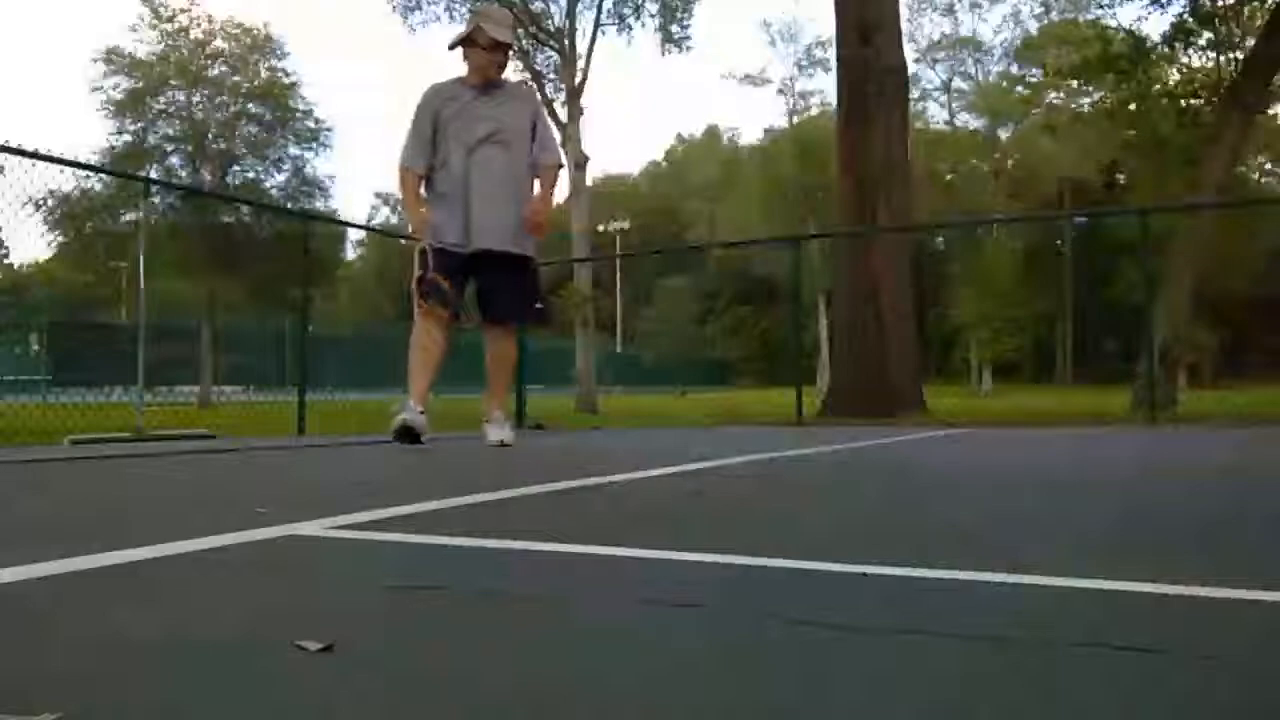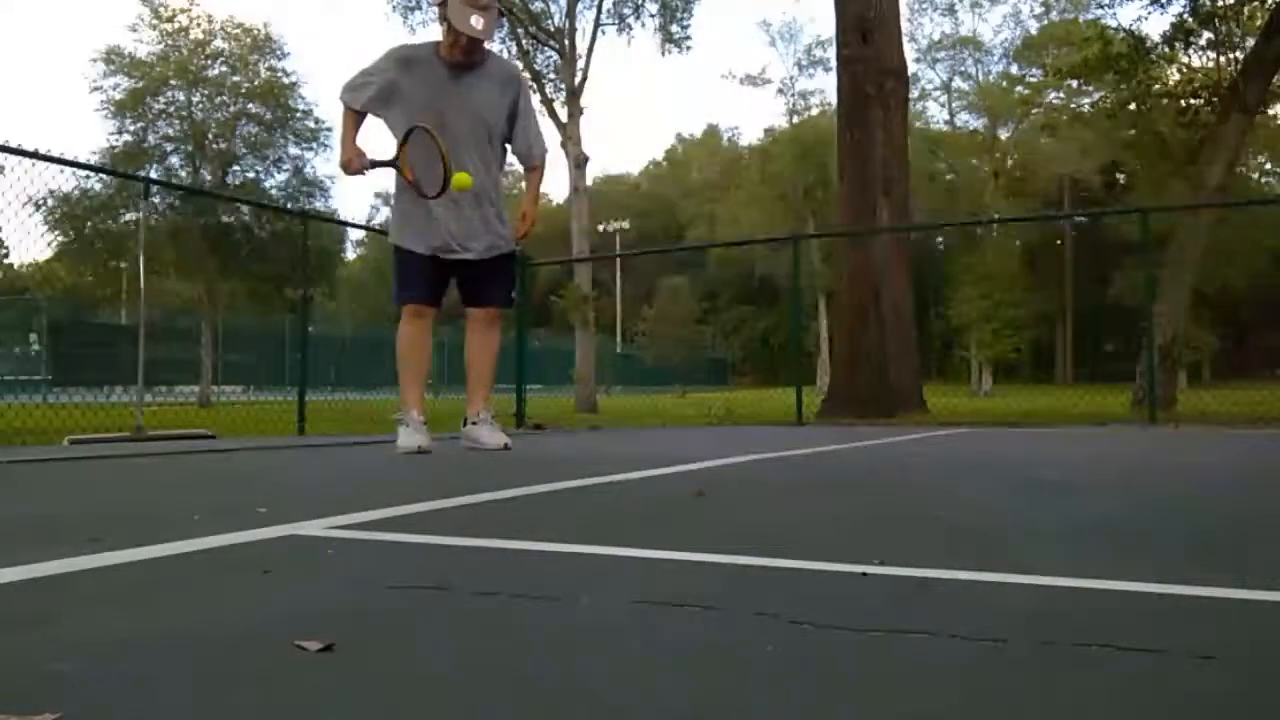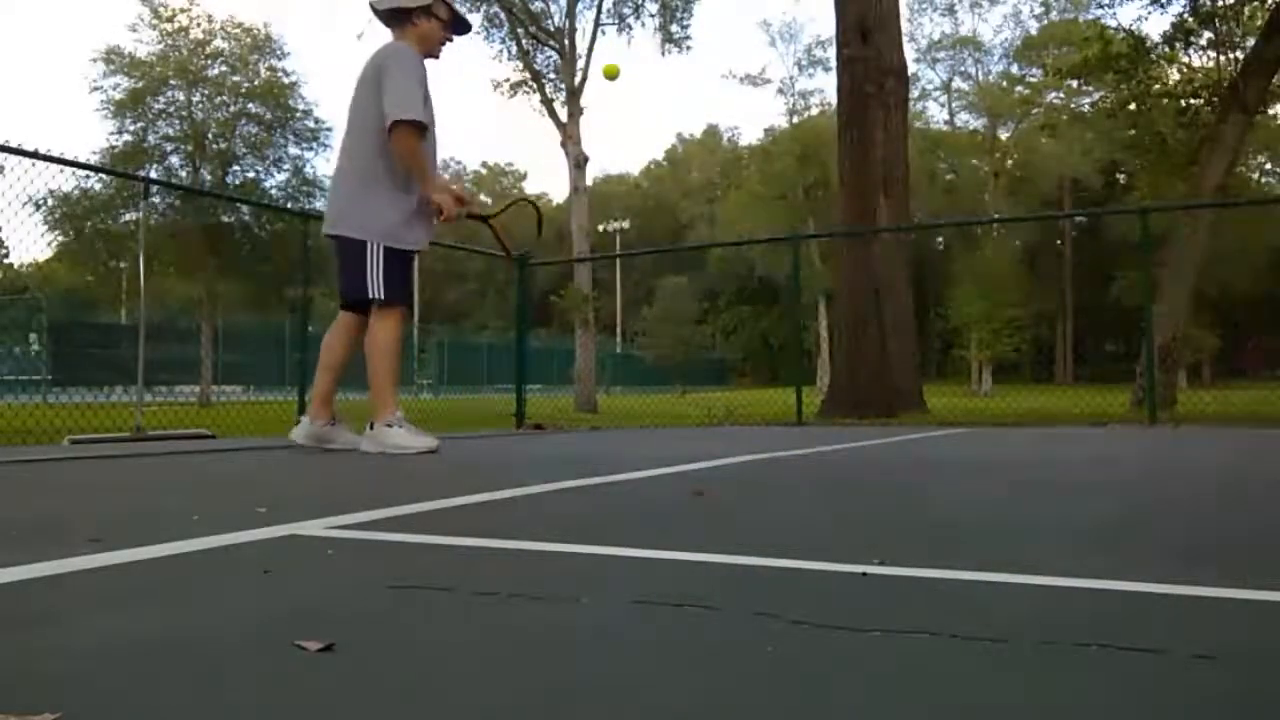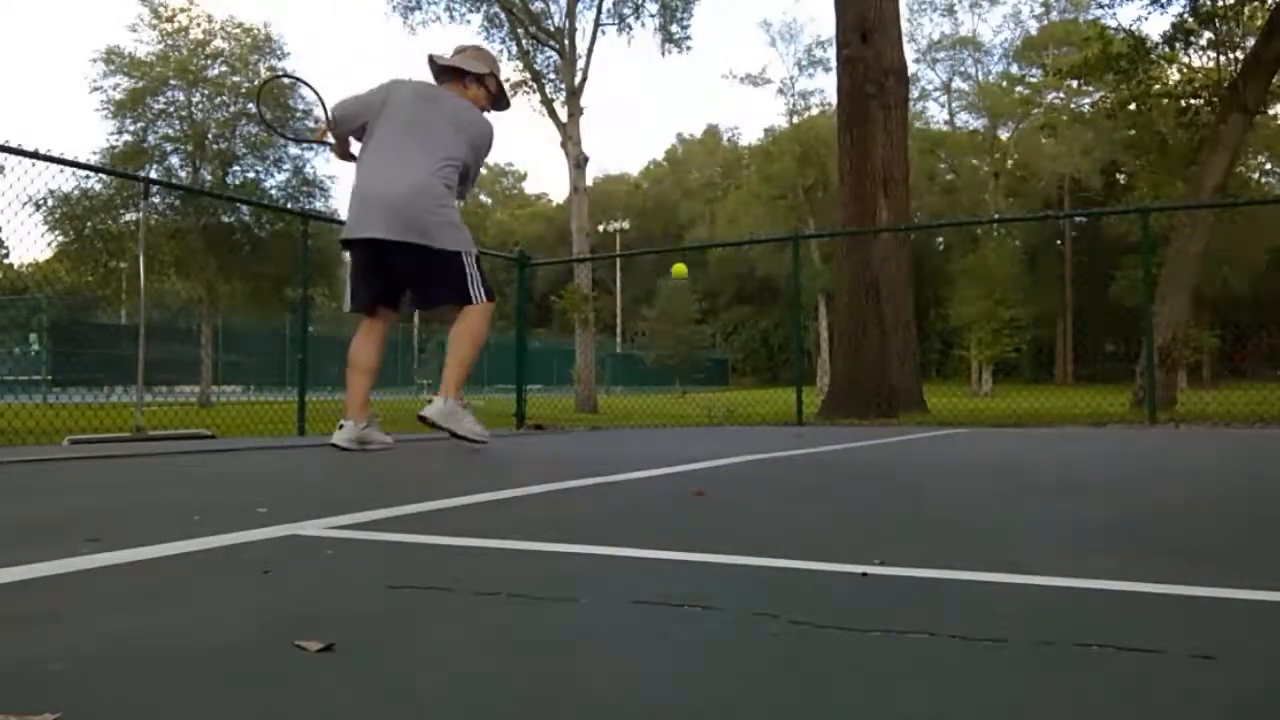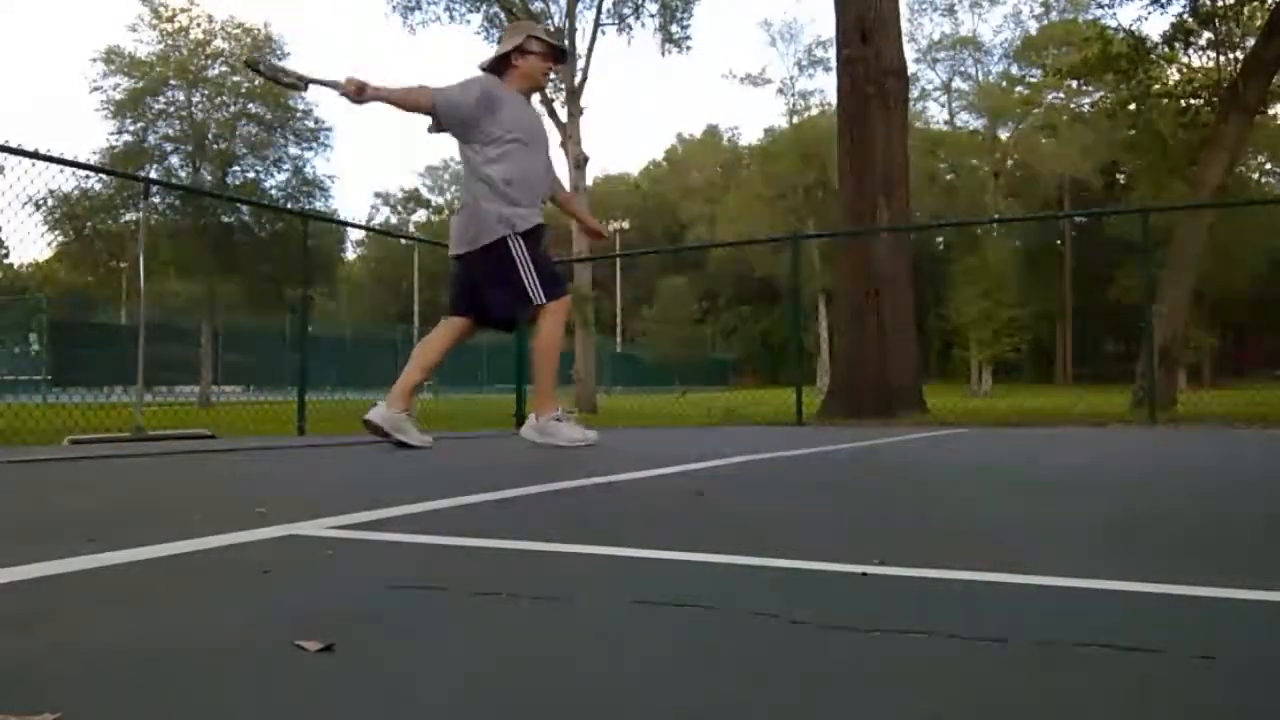
dt=1s
person 1, frame 1
left shoulder: (525, 100)
right shoulder: (438, 98)
left elbow: (548, 159)
right elbow: (412, 164)
left wrist: (544, 196)
right wrist: (414, 208)
left hip: (508, 237)
right hip: (446, 232)
left knee: (502, 324)
right knee: (433, 312)
left ankle: (495, 415)
right ankle: (415, 407)
person 1, frame 2
left shoulder: (507, 77)
right shoulder: (404, 64)
left elbow: (532, 150)
right elbow: (354, 95)
left wrist: (530, 199)
right wrist: (349, 145)
left hip: (486, 226)
right hip: (420, 221)
left knee: (486, 314)
right knee: (416, 311)
left ankle: (477, 417)
right ankle: (412, 417)
person 1, frame 3
left shoulder: (397, 63)
right shoulder: (402, 59)
right elbow: (403, 126)
left wrist: (440, 185)
right wrist: (432, 190)
left hip: (365, 214)
right hip: (375, 212)
left knee: (356, 313)
right knee: (389, 308)
left ankle: (318, 418)
right ankle: (385, 421)
person 1, frame 4
left shoulder: (398, 91)
right shoulder: (478, 126)
left elbow: (339, 119)
left wrist: (342, 147)
left hip: (369, 216)
right hip: (428, 219)
left knee: (376, 317)
right knee: (478, 306)
left ankle: (355, 420)
right ankle: (448, 399)
person 1, frame 5
left shoulder: (530, 115)
right shoulder: (487, 92)
left elbow: (546, 179)
right elbow: (428, 100)
left wrist: (583, 217)
right wrist: (376, 93)
left hip: (506, 228)
right hip: (498, 226)
left knee: (457, 324)
right knee: (554, 305)
left ankle: (393, 408)
right ankle: (545, 417)
